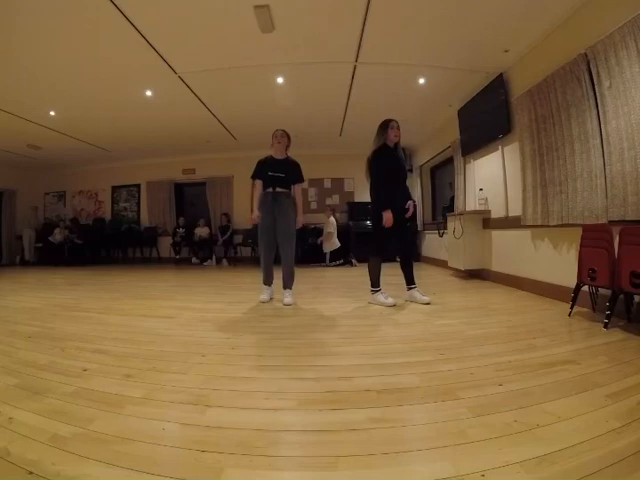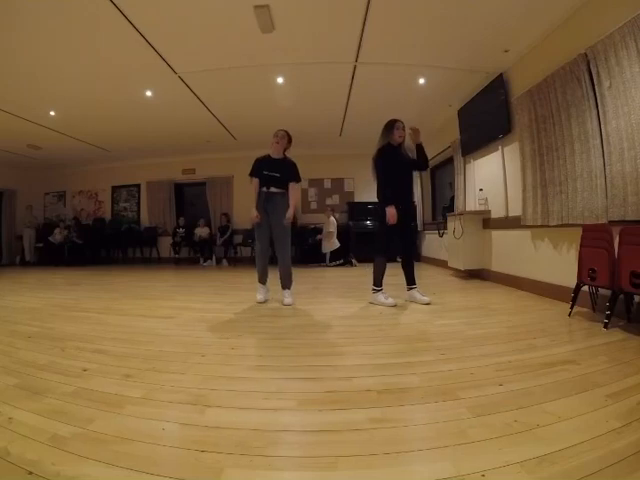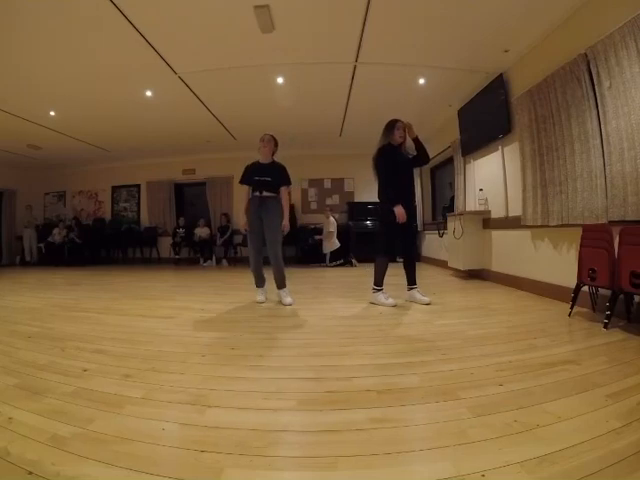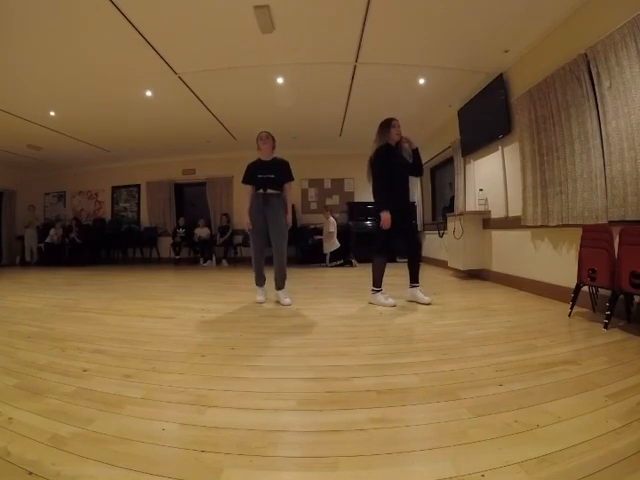
dt=0.4s
person 1, frame 1
left shoulder: (397, 155)
right shoulder: (378, 155)
right elbow: (376, 185)
left wrist: (410, 200)
right wrist: (385, 209)
left hip: (400, 210)
right hip: (383, 210)
left knee: (407, 247)
right knee: (379, 248)
left ankle: (411, 289)
right ankle: (375, 292)
person 1, frame 2
left shoulder: (403, 155)
right shoulder: (384, 153)
left elbow: (423, 165)
right elbow: (382, 182)
left wrist: (418, 142)
right wrist: (389, 205)
left hip: (406, 207)
right hip: (390, 207)
left knee: (409, 247)
right knee: (384, 246)
left ankle: (411, 289)
right ankle: (377, 291)
person 1, frame 3
left shoulder: (403, 156)
right shoulder: (384, 152)
left elbow: (424, 159)
right elbow: (385, 182)
left wrist: (414, 137)
right wrist: (395, 205)
left hip: (408, 206)
right hip: (391, 207)
left knee: (410, 248)
right knee: (386, 247)
left ankle: (412, 289)
right ankle: (377, 291)
person 1, frame 4
left shoulder: (400, 155)
right shoulder: (381, 154)
left elbow: (418, 172)
right elbow: (378, 185)
left wrist: (413, 148)
right wrist: (383, 210)
left hip: (404, 208)
right hip: (388, 209)
left knee: (414, 245)
right knee: (383, 248)
left ankle: (414, 288)
right ankle: (376, 292)
person 2, frame 1
left shoulder: (293, 164)
right shoulder: (263, 163)
left elbow: (298, 190)
right elbow: (257, 187)
left wrist: (300, 213)
right wrist: (255, 209)
left hip: (286, 203)
right hip: (266, 203)
left knee: (287, 247)
right knee: (266, 247)
left ankle: (287, 289)
right ankle: (268, 287)
person 2, frame 2
left shoulder: (290, 165)
right shoulder: (260, 162)
left elbow: (293, 189)
right elbow: (255, 186)
left wrist: (291, 209)
right wrist: (253, 208)
left hip: (280, 203)
right hip: (262, 203)
left knee: (283, 247)
right knee: (261, 246)
left ankle: (286, 289)
right ankle: (262, 286)
person 2, frame 3
left shoulder: (279, 168)
right shoulder: (250, 168)
left elbow: (284, 194)
right elbow: (246, 193)
left wrist: (286, 217)
right wrist: (244, 215)
left hip: (273, 207)
right hip: (254, 208)
left knee: (274, 250)
right knee: (255, 251)
left ankle: (282, 289)
right ankle: (260, 288)
person 2, frame 4
left shoulder: (282, 164)
right shoulder: (252, 167)
left elbow: (287, 190)
right elbow: (249, 192)
left wrist: (289, 212)
right wrist: (247, 214)
left hip: (277, 204)
right hip: (258, 205)
left knee: (280, 248)
right knee: (257, 249)
left ankle: (280, 289)
right ankle: (260, 288)
